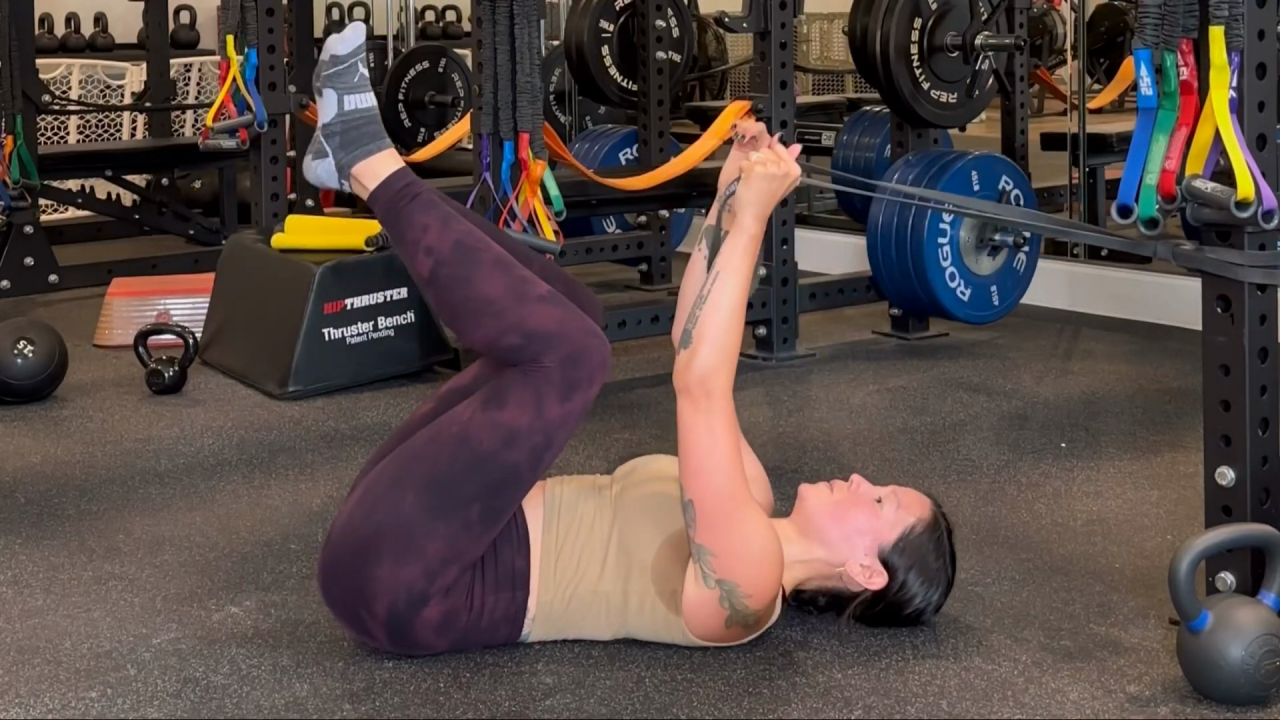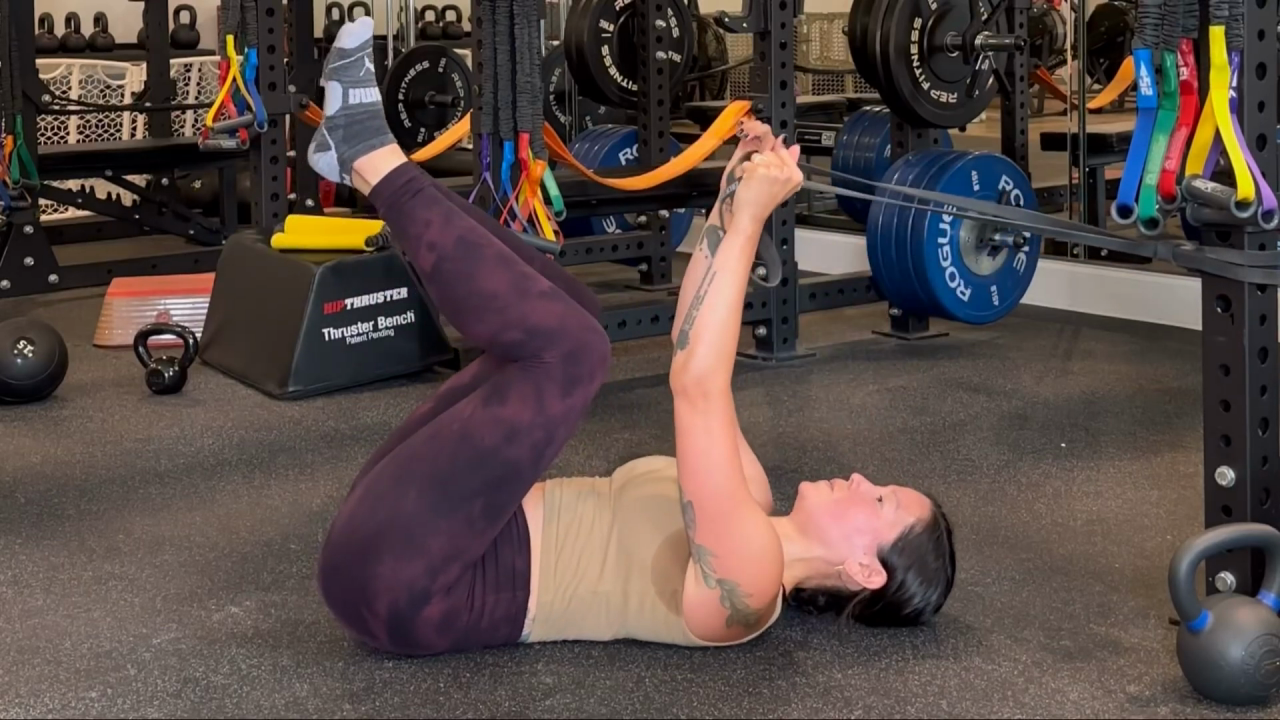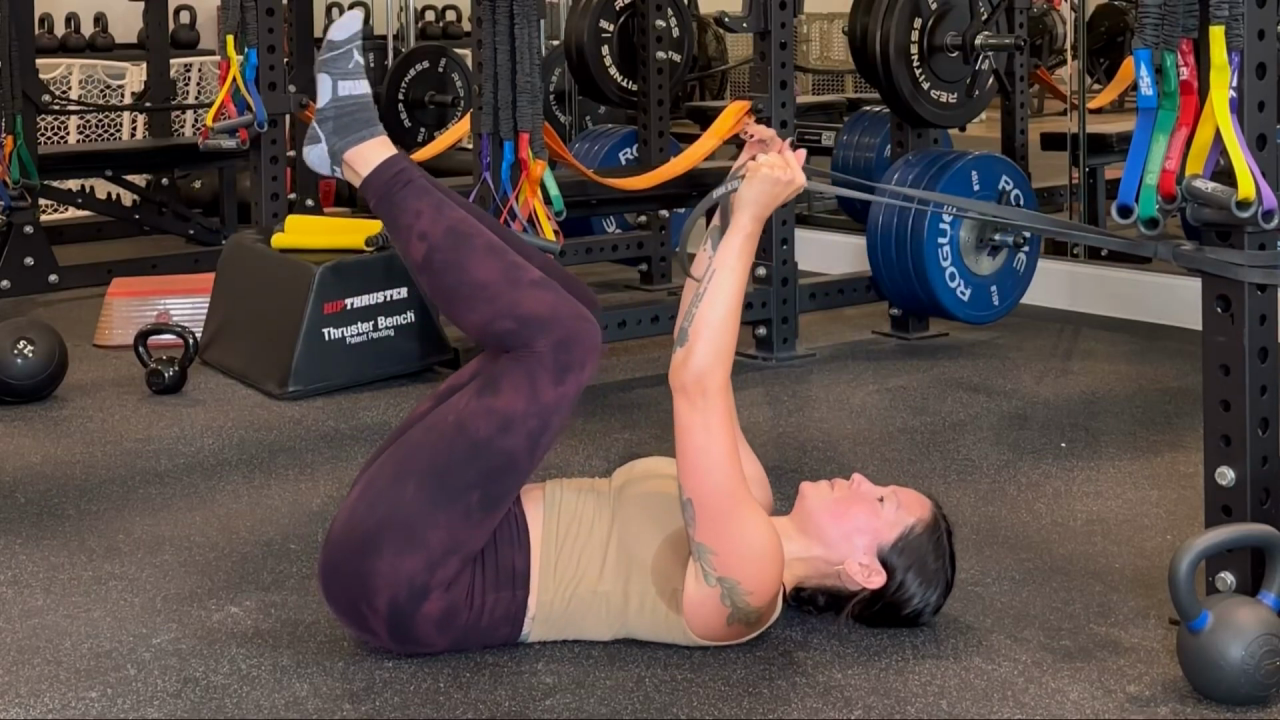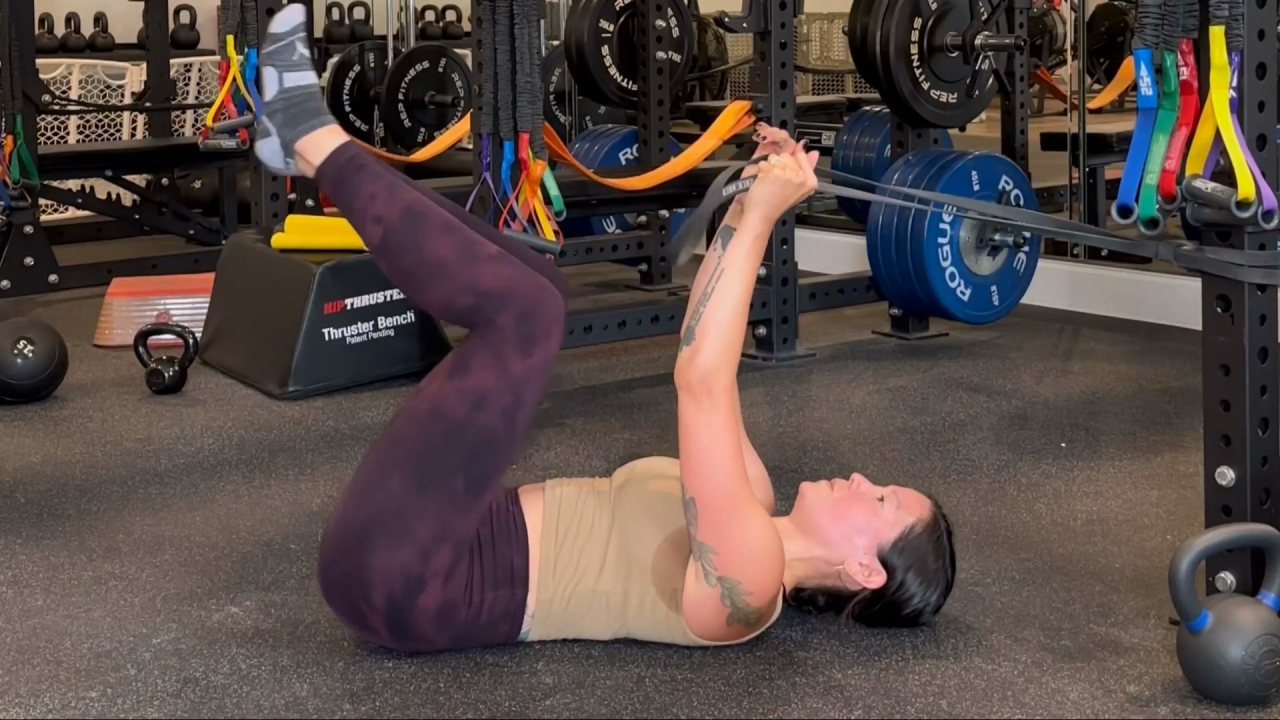
dt=0.2s
person 1, frame 1
left shoulder: (746, 582)
right shoulder: (750, 510)
left elbow: (700, 387)
right elbow: (696, 354)
left wrist: (749, 222)
right wrist: (729, 204)
left hip: (396, 575)
right hip: (422, 520)
left knee: (568, 349)
right knee: (564, 314)
left ankle: (372, 167)
right ankle: (363, 171)
person 1, frame 2
left shoulder: (743, 583)
right shoulder: (750, 512)
left elbow: (697, 386)
right elbow: (696, 353)
left wrist: (747, 222)
right wrist: (730, 205)
left hip: (397, 577)
right hip: (421, 524)
left knee: (568, 345)
right knee: (564, 317)
left ankle: (374, 163)
right ankle: (368, 162)
person 1, frame 3
left shoulder: (746, 578)
right shoulder: (751, 518)
left elbow: (697, 381)
right elbow: (700, 351)
left wrist: (749, 219)
right wrist: (736, 203)
left hip: (396, 571)
right hip: (419, 533)
left knee: (560, 334)
right knee: (558, 311)
left ankle: (366, 155)
right ankle: (361, 153)
person 1, frame 4
left shoulder: (744, 580)
right shoulder: (749, 517)
left elbow: (702, 380)
right elbow: (707, 352)
left wrist: (758, 218)
right wrist: (752, 203)
left hip: (397, 573)
left knee: (522, 308)
right knee: (533, 292)
left ankle: (316, 142)
right ankle: (319, 149)
